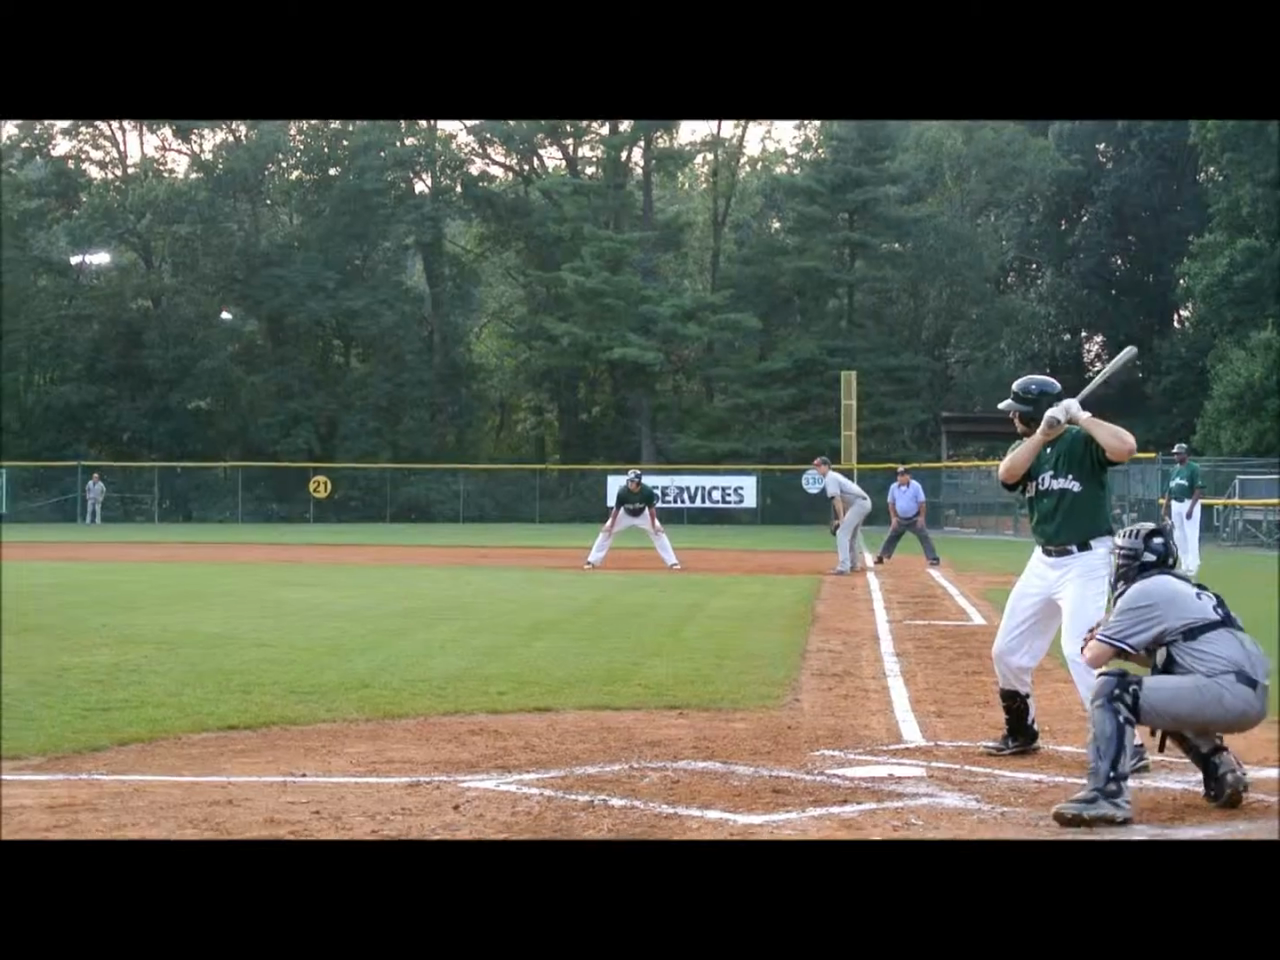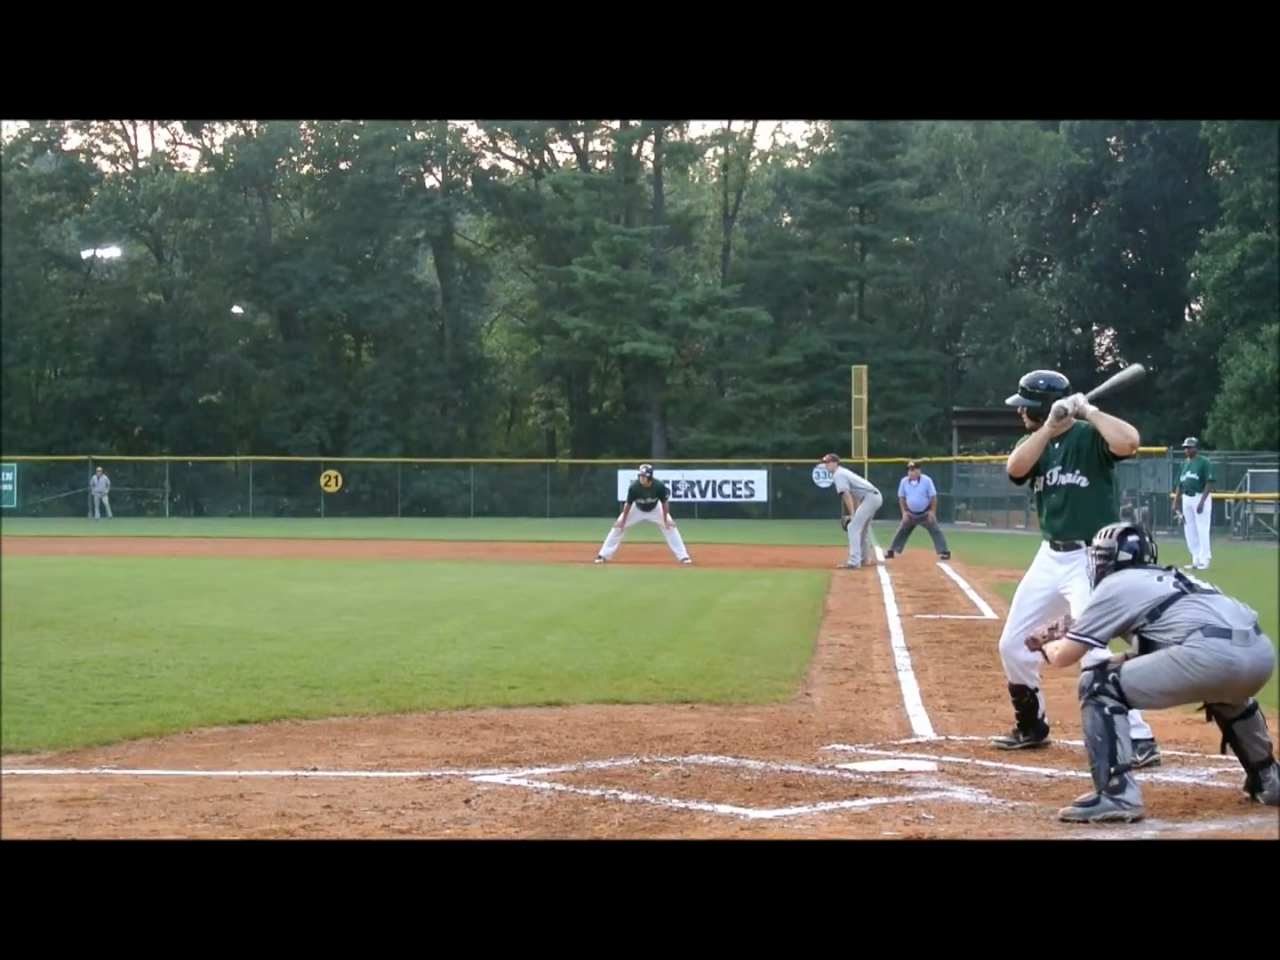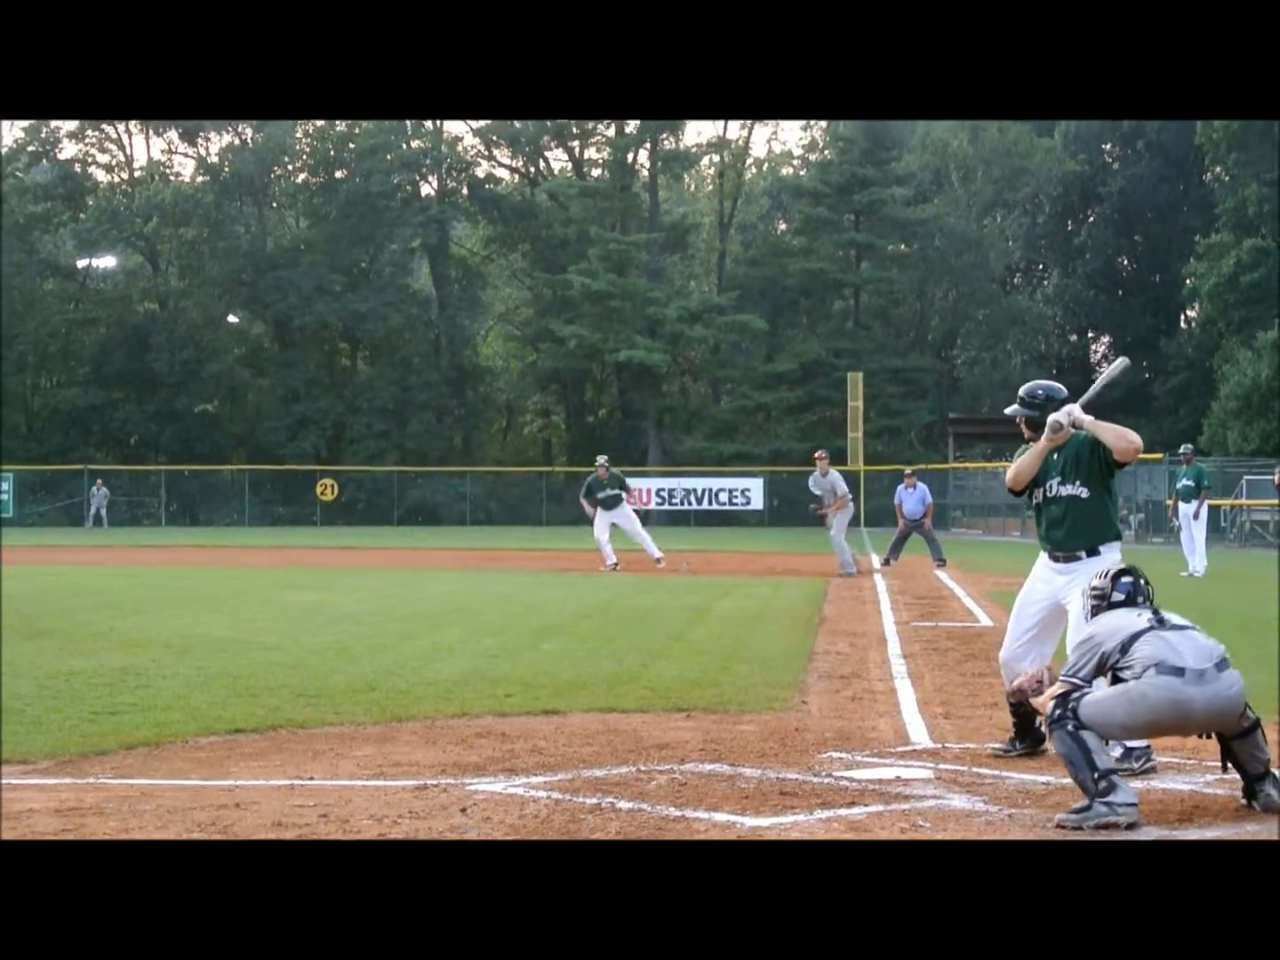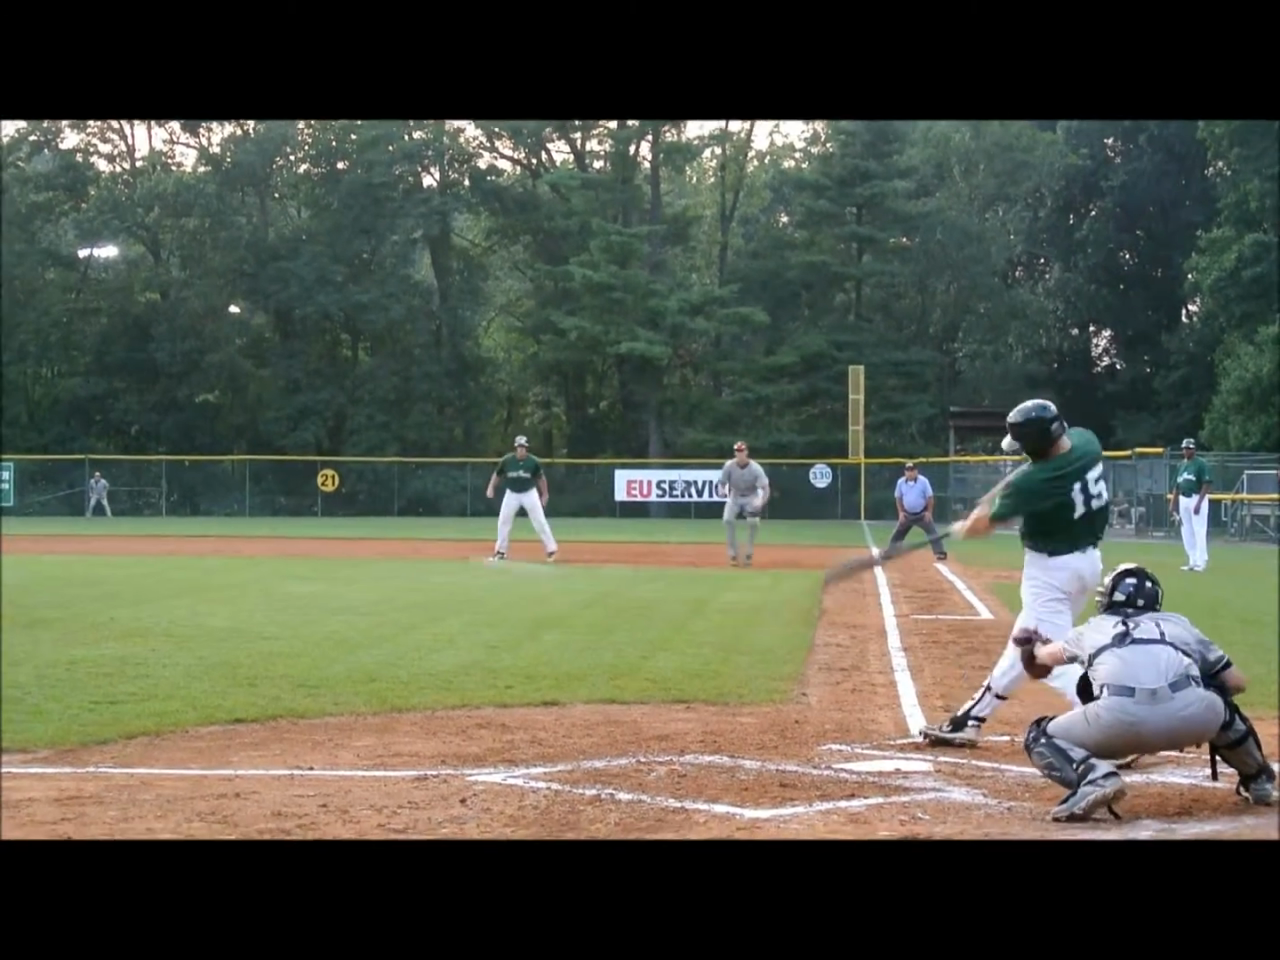
dt=0.7s
person 1, frame 1
left shoulder: (1084, 441)
right shoulder: (1026, 446)
left elbow: (1126, 447)
right elbow: (1007, 474)
left wrist: (1081, 417)
right wrist: (1043, 433)
left hip: (1087, 562)
right hip: (1043, 562)
left knee: (1080, 655)
right knee: (1007, 651)
left ankle: (1128, 747)
right ankle: (1022, 732)
person 1, frame 2
left shoulder: (1090, 435)
right shoulder: (1034, 440)
left elbow: (1129, 441)
right elbow: (1015, 468)
left wrist: (1087, 410)
right wrist: (1051, 425)
left hip: (1092, 557)
right hip: (1050, 557)
left knee: (1092, 649)
right knee: (1015, 645)
left ankle: (1139, 739)
right ankle: (1032, 726)
person 1, frame 3
left shoulder: (1090, 445)
right shoulder: (1031, 452)
left elbow: (1132, 446)
right elbow: (1014, 482)
left wrist: (1084, 421)
right wrist: (1048, 439)
left hip: (1094, 567)
right hip: (1048, 567)
right knee: (1014, 657)
left ankle: (1137, 747)
right ankle: (1028, 734)
person 1, frame 4
left shoulder: (1034, 481)
right shoulder: (1086, 441)
left elbow: (979, 526)
left wrist: (967, 527)
left hip: (1051, 570)
right hip: (1082, 562)
right ankle: (969, 721)
person 2, frame 1
left shoulder: (1145, 590)
right shoulder: (1184, 588)
left elbow: (1095, 657)
left wrist: (1100, 638)
right wrist: (1131, 649)
left hip: (1227, 695)
right hip: (1252, 698)
left knee: (1112, 690)
right knee: (1166, 696)
left ankle: (1109, 798)
right ankle: (1223, 771)
person 2, frame 2
left shoulder: (1115, 585)
right shoulder: (1169, 576)
left elbow: (1061, 657)
left wrist: (1048, 644)
right wrist: (1120, 660)
left hip: (1213, 654)
left knee: (1099, 686)
right knee: (1227, 693)
left ankle: (1117, 796)
person 2, frame 3
left shoulder: (1100, 627)
right shoulder: (1172, 620)
left elbow: (1049, 703)
left wrist: (1035, 698)
left hip: (1167, 692)
right hip: (1227, 688)
left knee: (1062, 712)
left ankle: (1112, 800)
person 2, frame 4
left shoulder: (1095, 627)
right shoulder: (1179, 623)
left elbow: (1049, 655)
right elbow: (1235, 682)
left wrist: (1033, 649)
left hip: (1120, 714)
right hip: (1189, 713)
left knee: (1039, 739)
right knee: (1217, 703)
left ankle: (1093, 777)
right ankle: (1259, 781)
